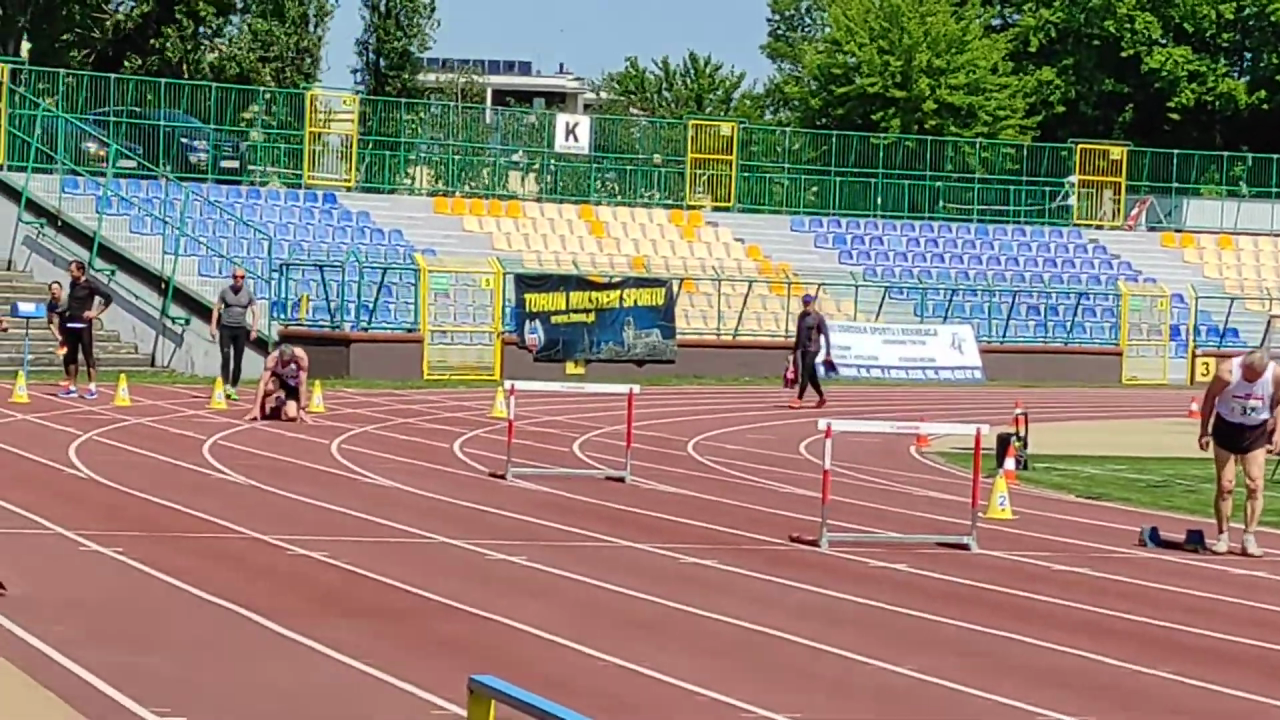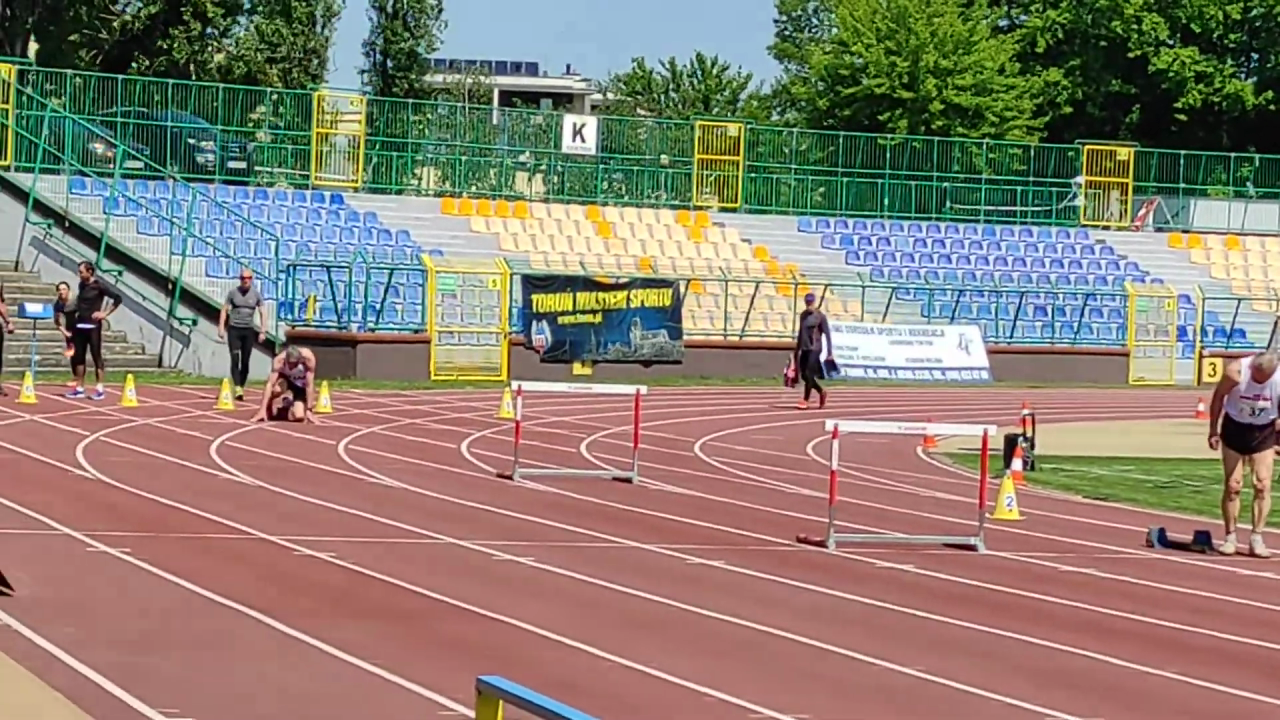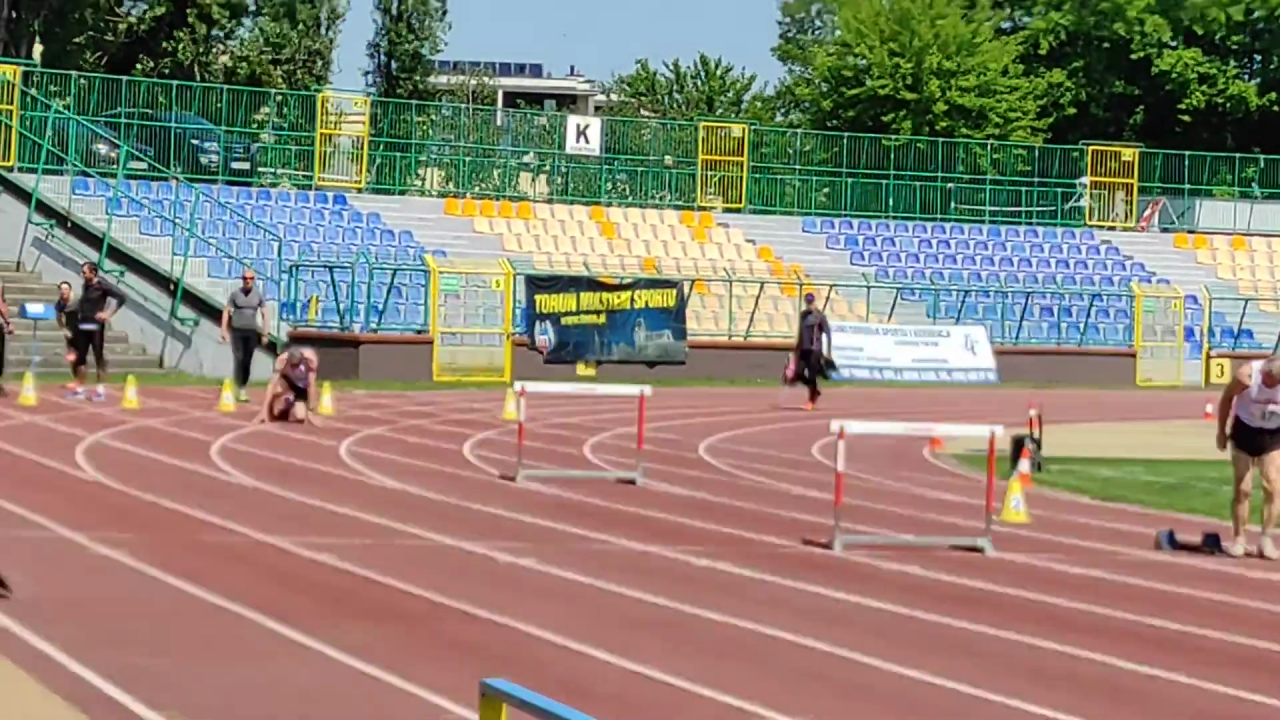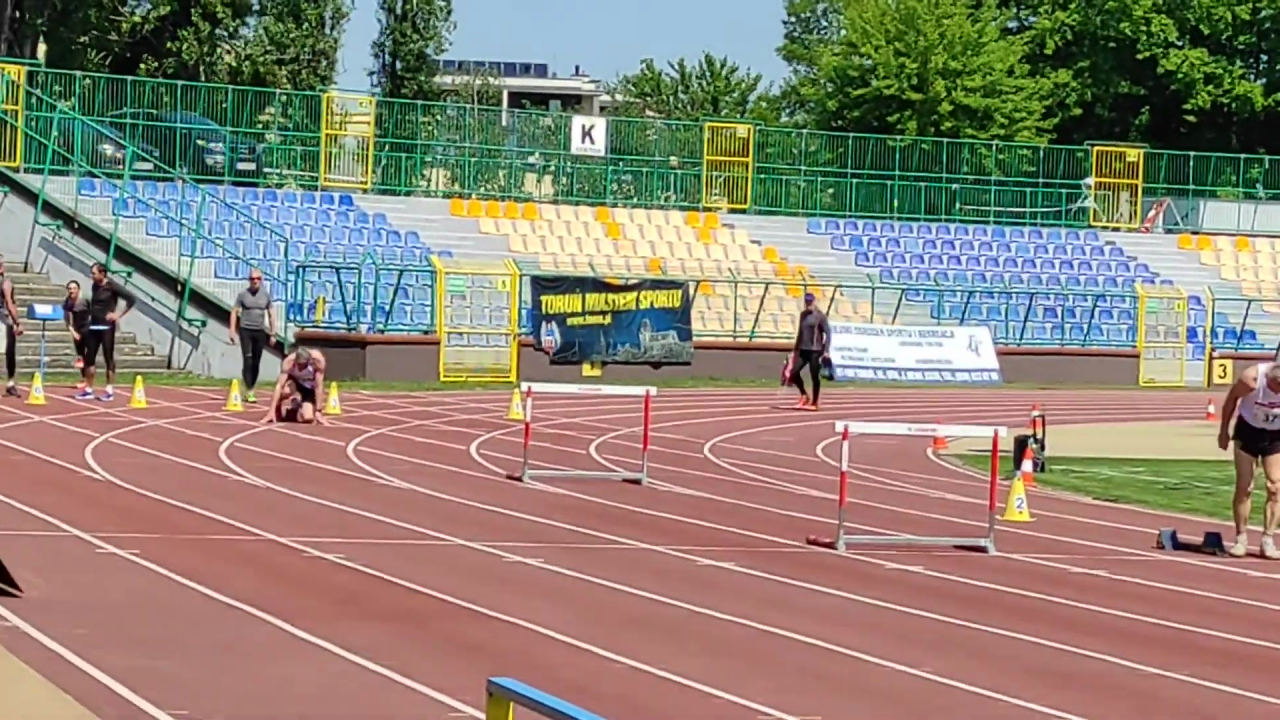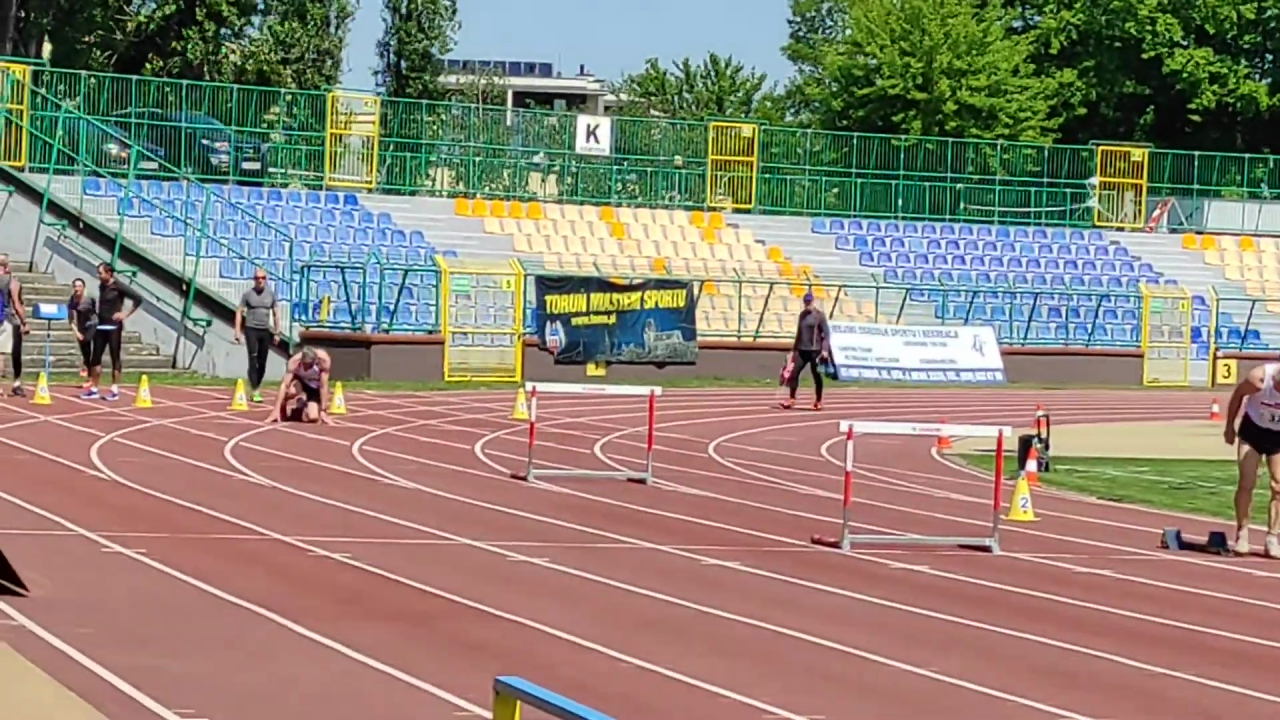
dt=0.1s
person 1, frame 1
right shoulder: (1227, 371)
right elbow: (1210, 397)
right wrist: (1204, 430)
left hip: (1257, 431)
right hip: (1226, 428)
left knee: (1255, 484)
right knee: (1225, 485)
left ankle: (1249, 537)
right ankle: (1223, 536)
person 1, frame 2
right shoulder: (1236, 371)
right elbow: (1218, 397)
right wrist: (1213, 430)
right hip: (1235, 428)
left knee: (1263, 485)
right knee: (1233, 486)
left ankle: (1257, 537)
right ankle: (1230, 537)
person 1, frame 3
right shoulder: (1246, 375)
right elbow: (1227, 398)
right wrist: (1221, 430)
right hip: (1244, 431)
right knee: (1242, 488)
right ankle: (1239, 539)
person 1, frame 4
right shoulder: (1251, 378)
right elbow: (1232, 399)
right wrist: (1224, 430)
right hip: (1248, 431)
right knee: (1244, 487)
right ankle: (1241, 538)
person 1, frame 5
right shoulder: (1259, 377)
right elbow: (1238, 395)
right wrist: (1229, 426)
right hip: (1253, 430)
right knee: (1247, 483)
right ankle: (1242, 533)
